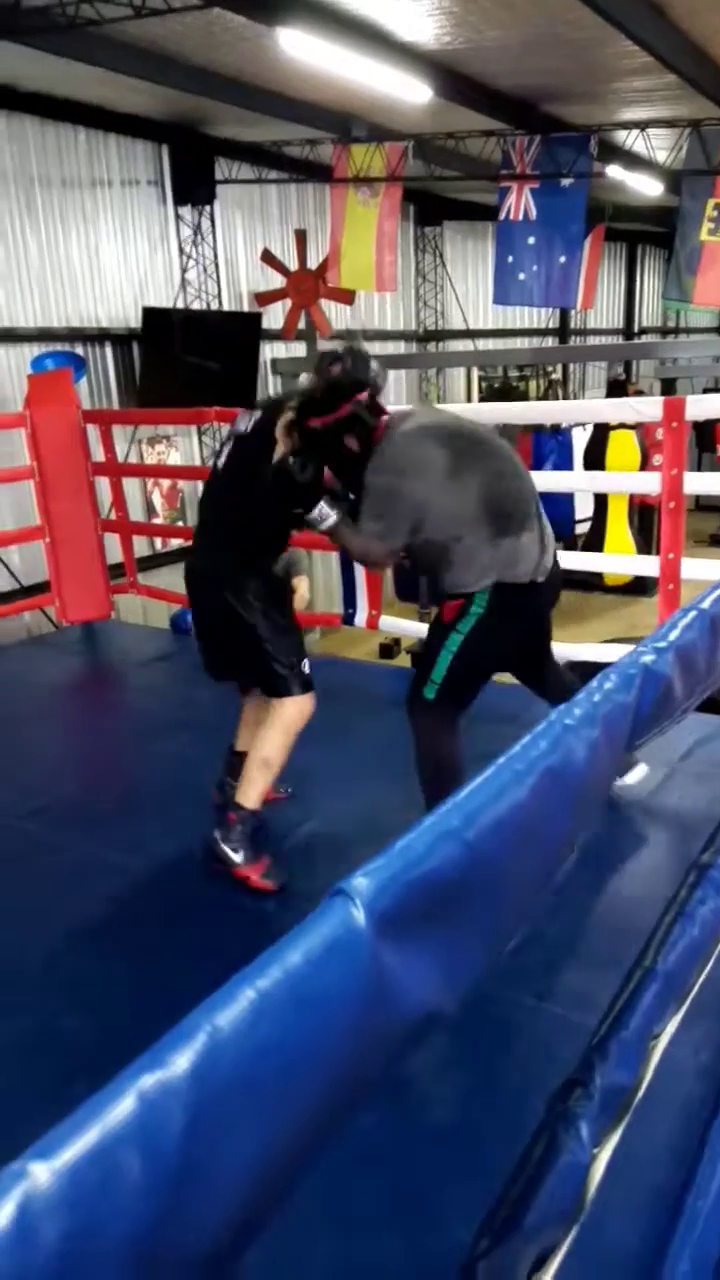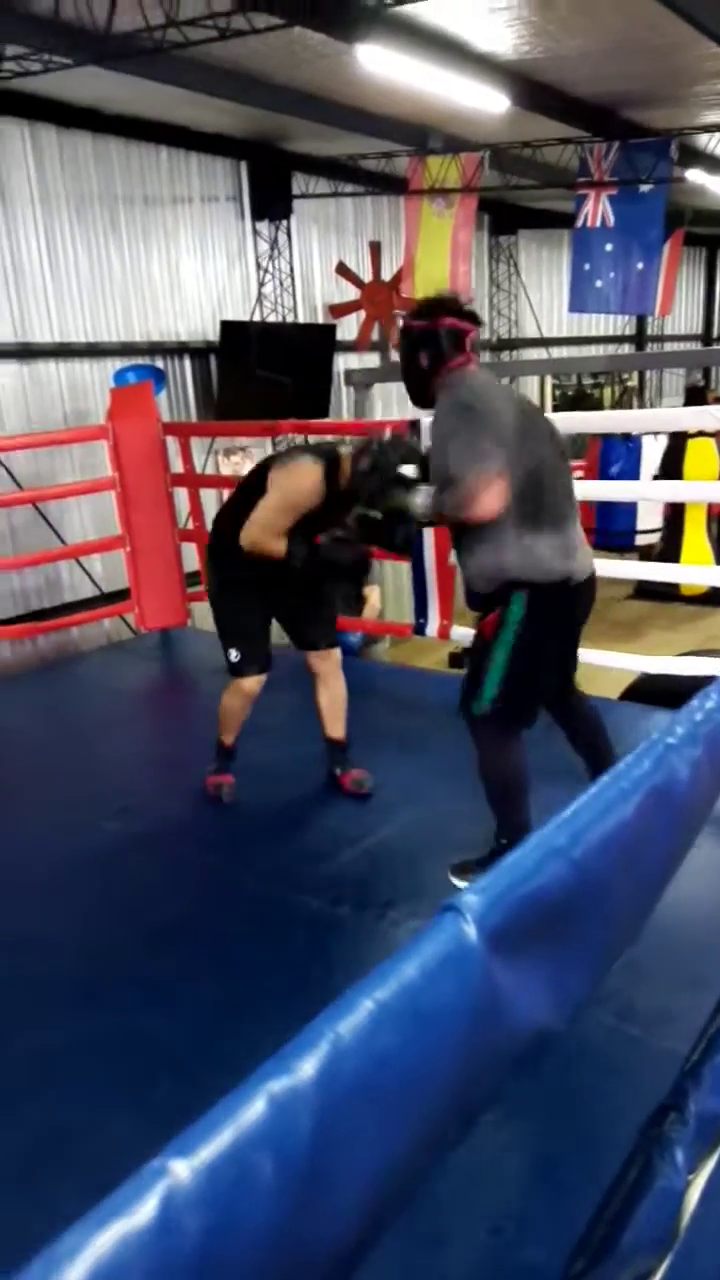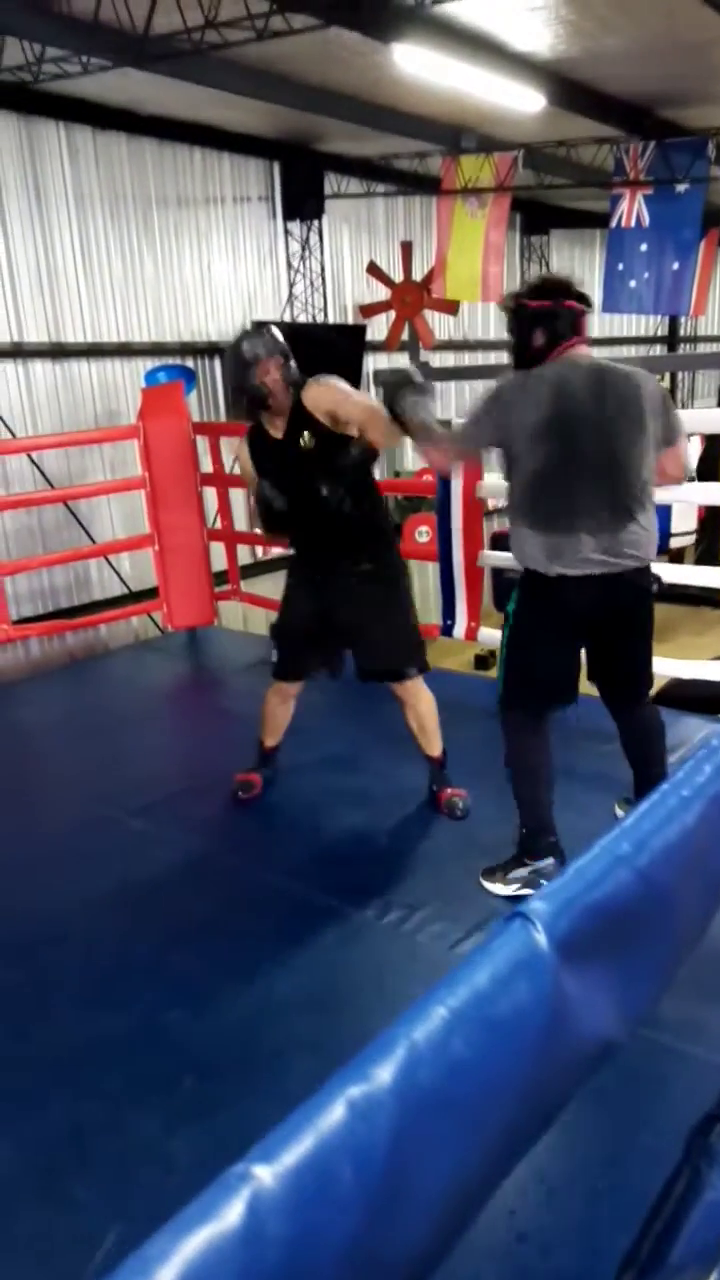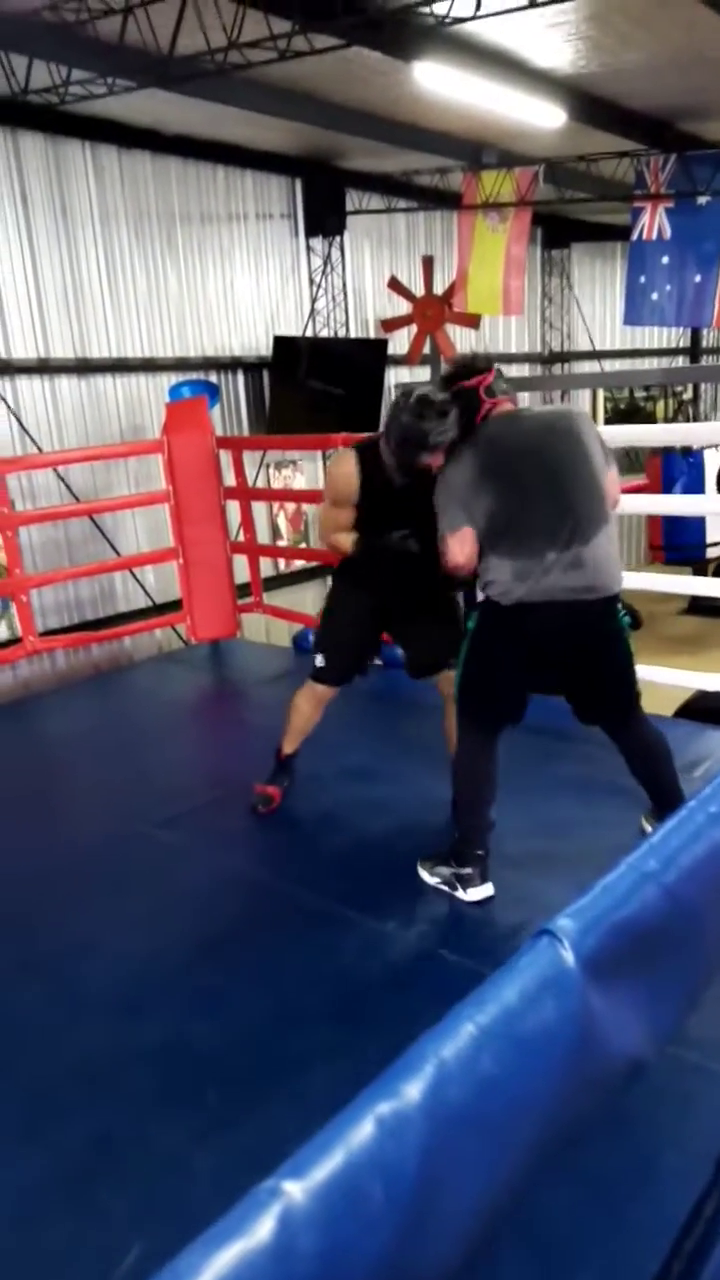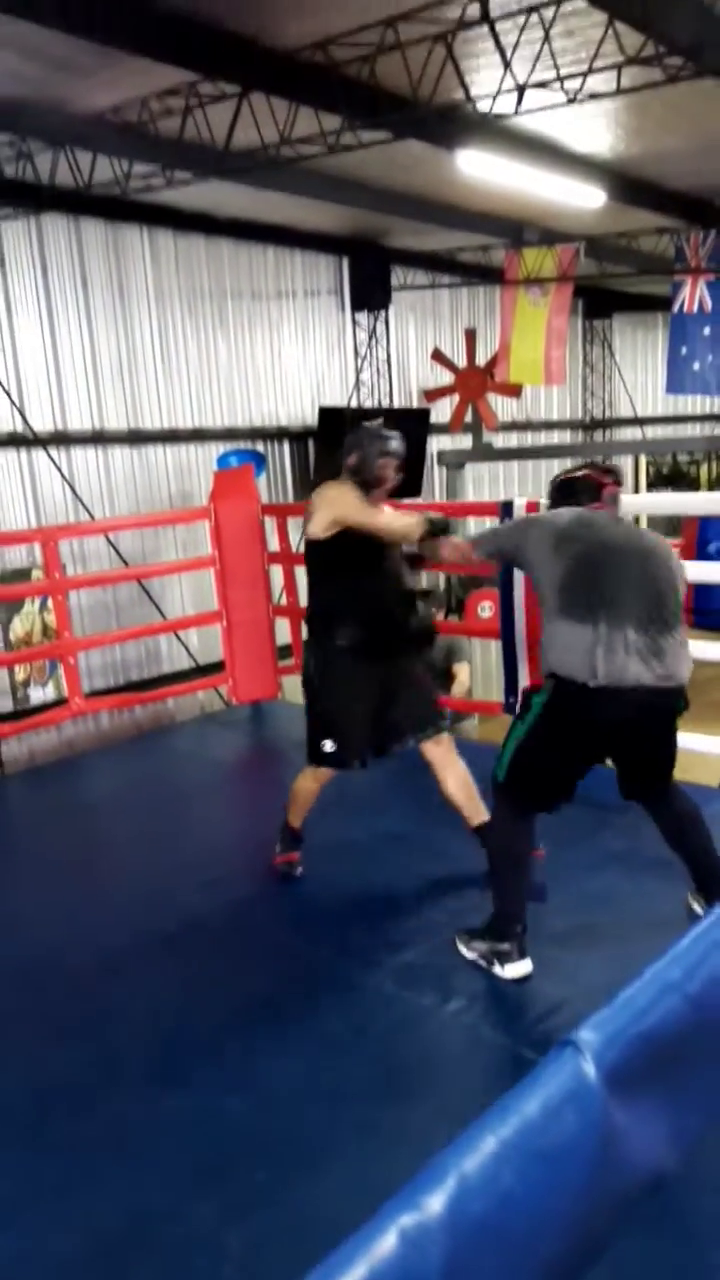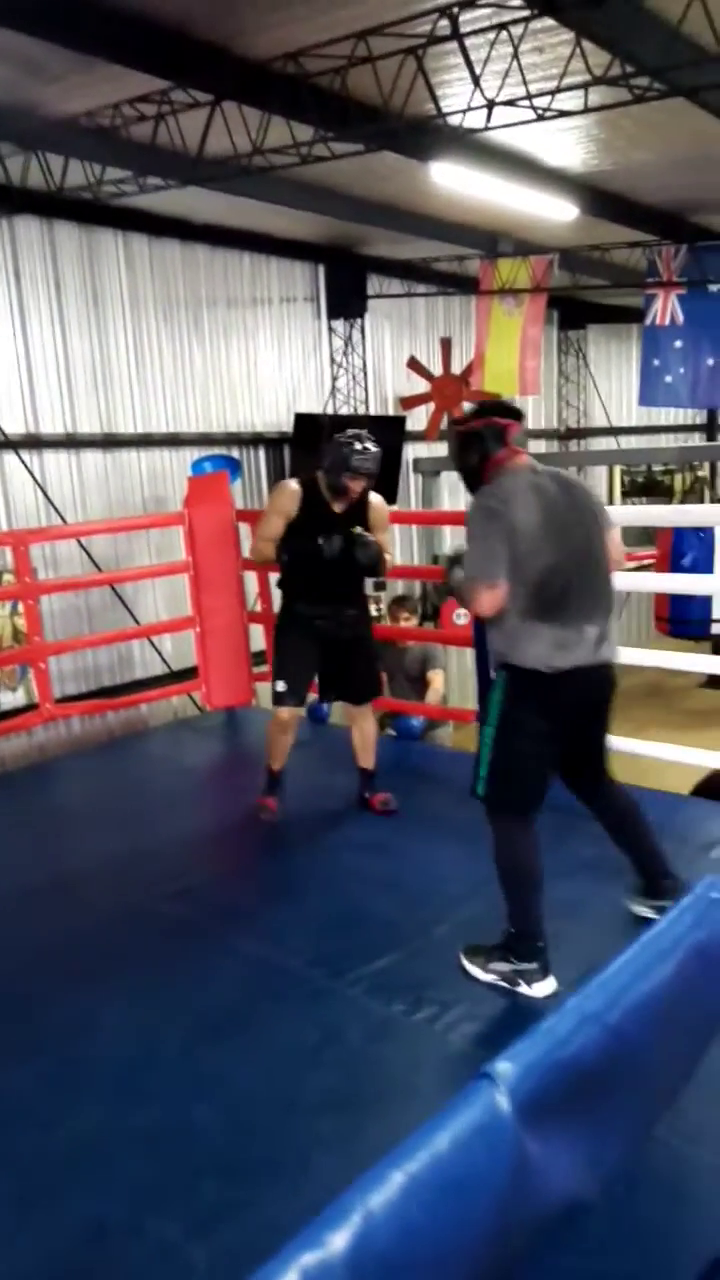
dt=0.7s
person 1, frame 1
left shoulder: (389, 473)
right shoulder: (420, 423)
left elbow: (375, 554)
left wrist: (319, 510)
left hip: (496, 588)
right hip: (535, 567)
left knee: (431, 707)
right knee: (538, 667)
person 1, frame 2
left shoulder: (463, 403)
right shoulder: (482, 397)
left elbow: (484, 502)
left wrist: (421, 500)
left hip: (529, 585)
right hip: (562, 577)
left knee: (489, 717)
right knee: (556, 690)
left ankle: (513, 858)
person 1, frame 3
left shoulder: (519, 393)
right shoulder: (644, 387)
left elbow: (446, 454)
right elbow: (672, 470)
left wrist: (411, 411)
left hip: (553, 583)
right hip: (629, 574)
left knee: (524, 712)
right knee: (631, 700)
left ankle: (540, 854)
person 1, frame 4
left shoulder: (460, 465)
right shoulder: (574, 422)
left elbow: (459, 557)
right elbow: (611, 497)
left hip: (514, 612)
right hip: (595, 601)
left knee: (478, 730)
right knee: (625, 719)
left ankle: (468, 864)
right ankle: (677, 821)
person 1, frame 5
left shoulder: (542, 527)
right shoulder: (659, 548)
right elbow: (675, 622)
left hip: (583, 690)
right hip: (662, 692)
left knee: (513, 801)
right knee: (660, 792)
left ankle: (506, 940)
person 1, frame 6
left shoulder: (493, 504)
right shoulder: (577, 489)
left elbow: (486, 602)
right elbow: (613, 555)
left wrist: (465, 576)
left hip: (532, 678)
right hip: (595, 666)
left knee: (508, 811)
right knee: (593, 781)
left ankle: (529, 956)
right ankle: (665, 892)
person 2, frame 1
left shoulder: (273, 419)
right elbow: (304, 499)
left hip: (221, 568)
right hip: (236, 574)
left knee: (269, 677)
right knee: (295, 699)
left ankle: (237, 778)
right ankle: (237, 830)
person 2, frame 2
left shoulder: (348, 472)
right shoulder: (308, 476)
right elbow: (251, 538)
right wrist: (313, 556)
left hip: (299, 569)
right hip: (238, 567)
left knee: (329, 661)
right knee: (250, 680)
left ankle: (340, 763)
right ankle: (223, 761)
person 2, frame 3
left shoulder: (321, 395)
right shoulder: (252, 445)
left elbow: (387, 425)
right elbow: (270, 527)
left wrist: (352, 464)
right wrist: (269, 508)
left hip: (373, 567)
right hip: (313, 573)
left knee: (407, 681)
right knee: (286, 682)
left ankle: (440, 777)
right ankle: (264, 763)
person 2, frame 4
left shoulder: (451, 461)
right shoulder: (351, 467)
right elbow: (332, 534)
right wrist: (382, 548)
left hip: (423, 582)
right hip: (359, 584)
left knee: (457, 681)
right knee: (322, 687)
right ankle: (281, 770)
person 2, frame 5
left shoulder: (382, 514)
right shoulder: (334, 498)
right elbow: (400, 528)
left wrist: (411, 609)
right wrist: (437, 528)
left hip: (388, 648)
right hip: (339, 654)
left knee: (438, 745)
right knee: (326, 767)
right ankle: (290, 838)
person 2, frame 6
left shoulder: (374, 505)
right shoulder: (291, 494)
left elbow: (384, 563)
right elbow: (259, 549)
left wrist: (372, 556)
right wrist: (302, 552)
left hip: (351, 617)
right hip: (300, 617)
left knee: (361, 705)
right knee: (286, 712)
left ankle: (368, 785)
right ankle: (273, 784)
